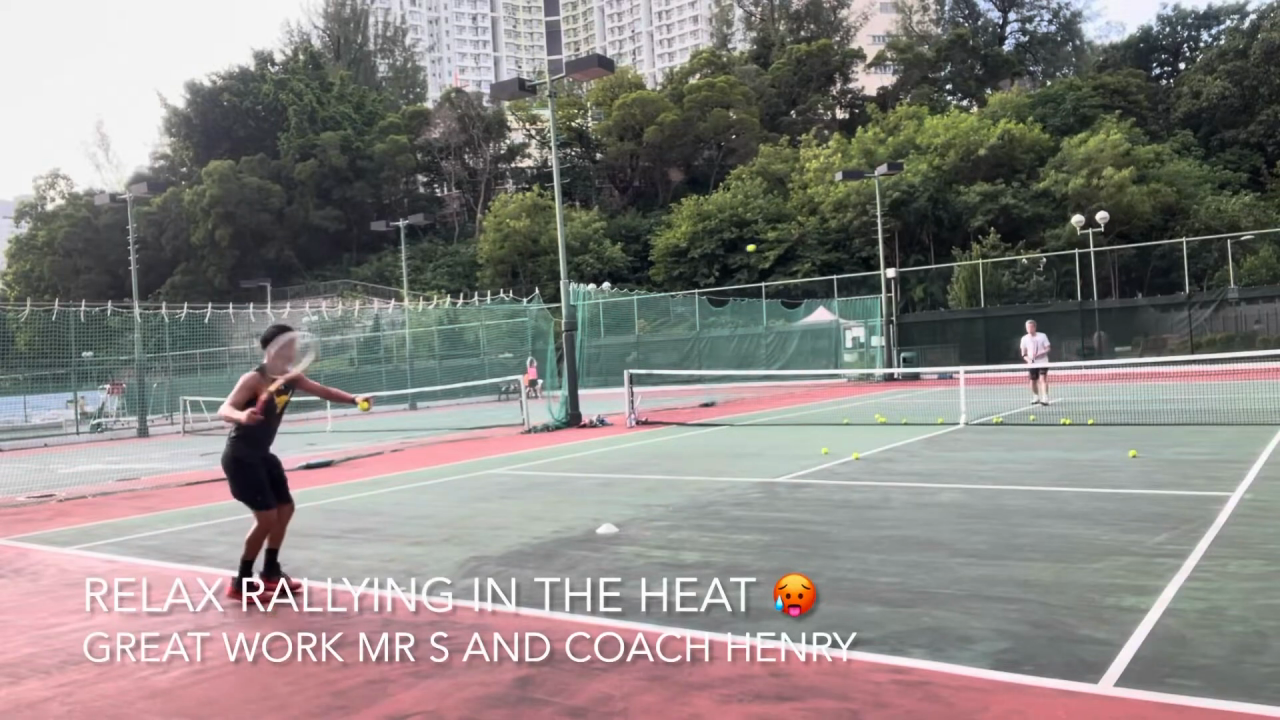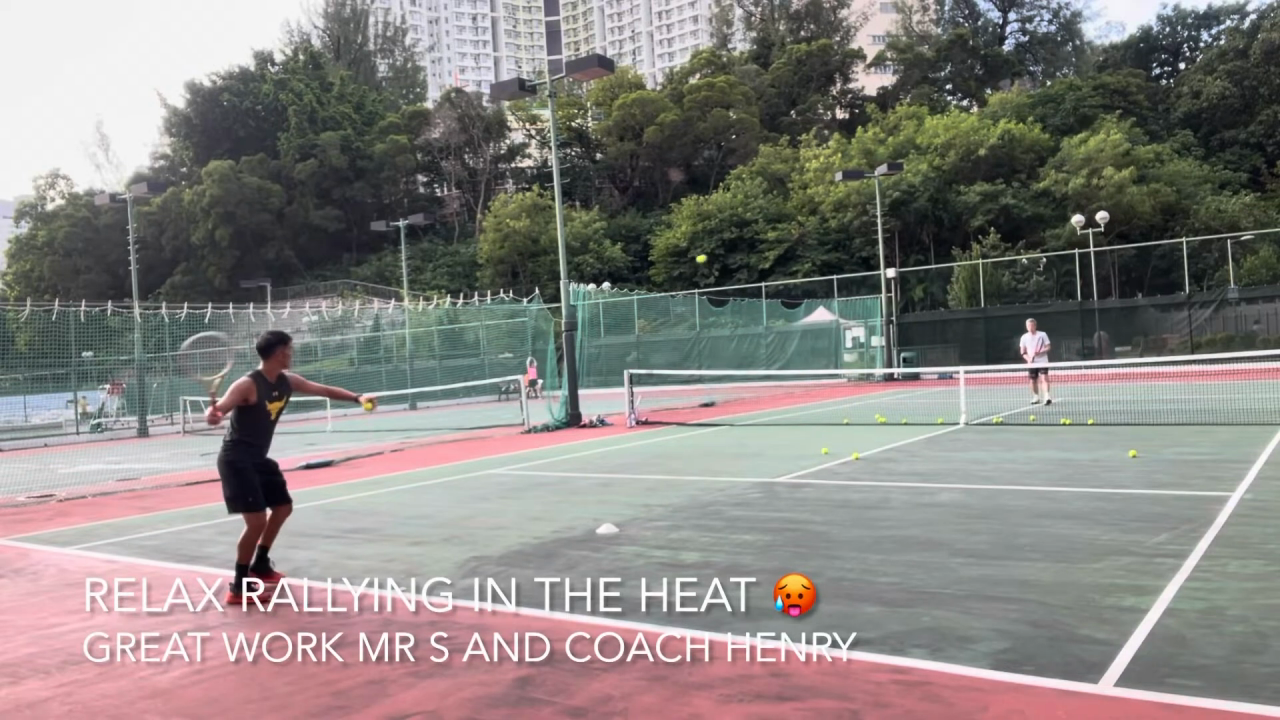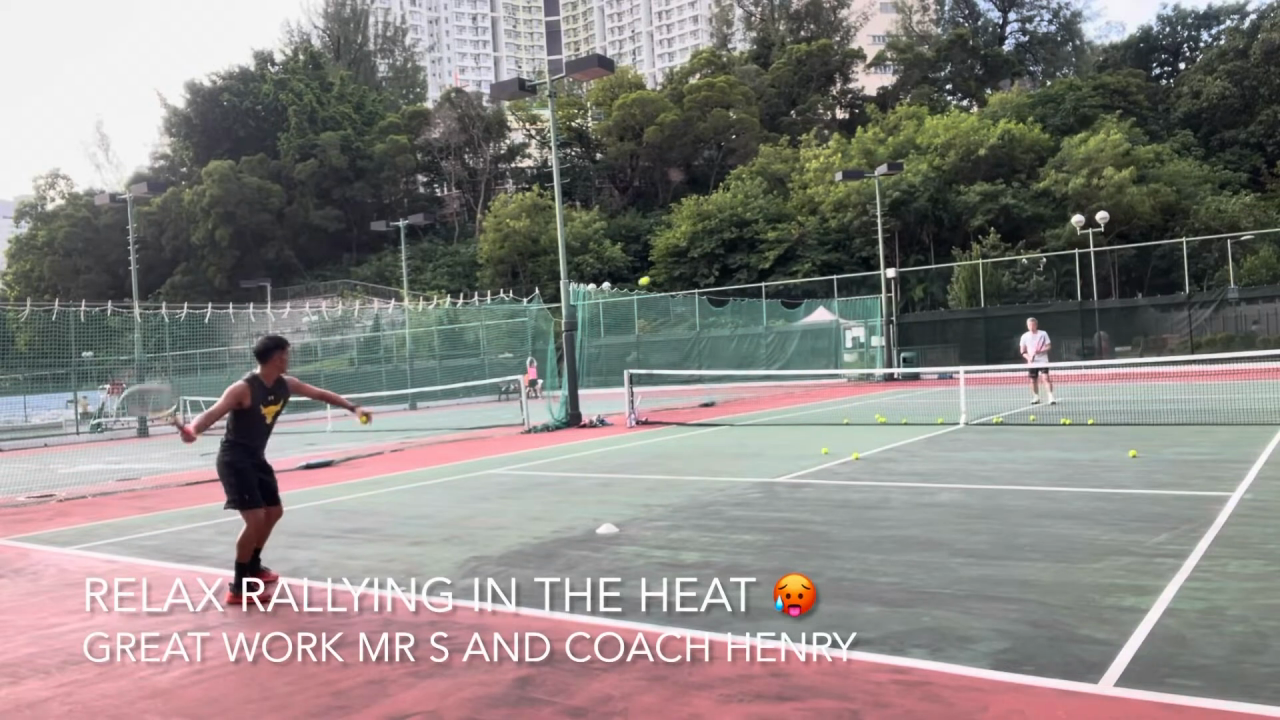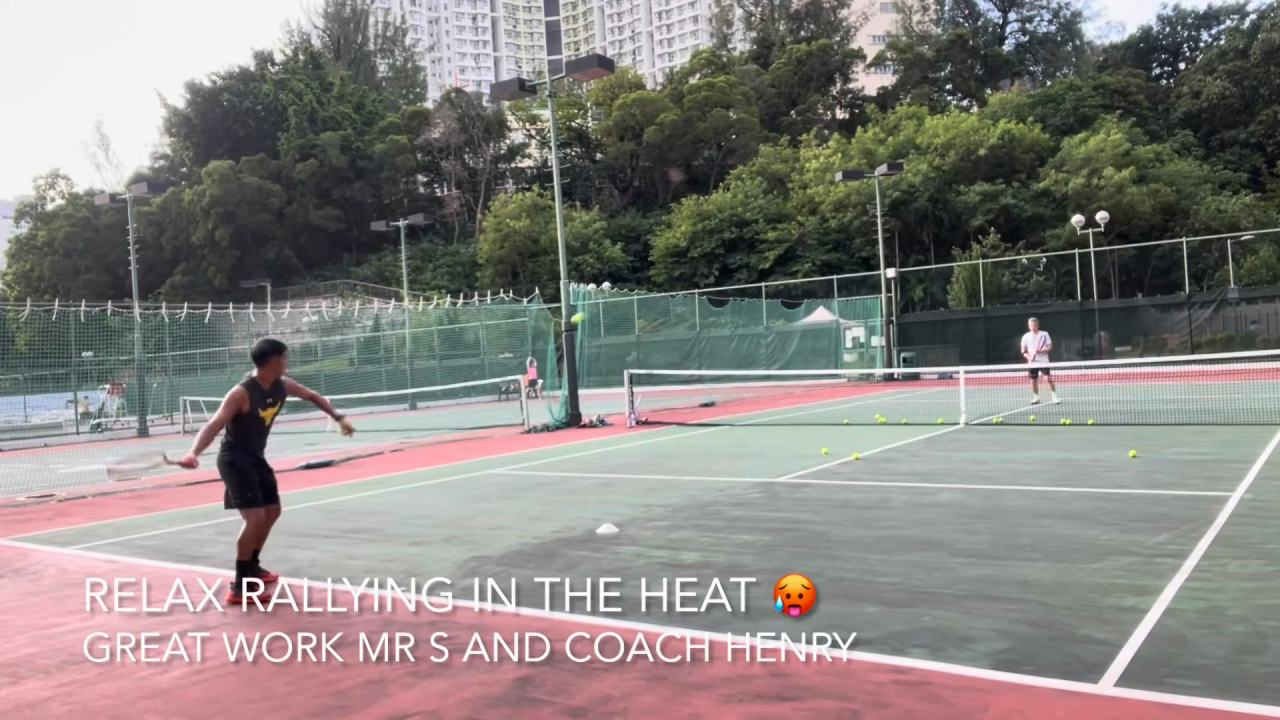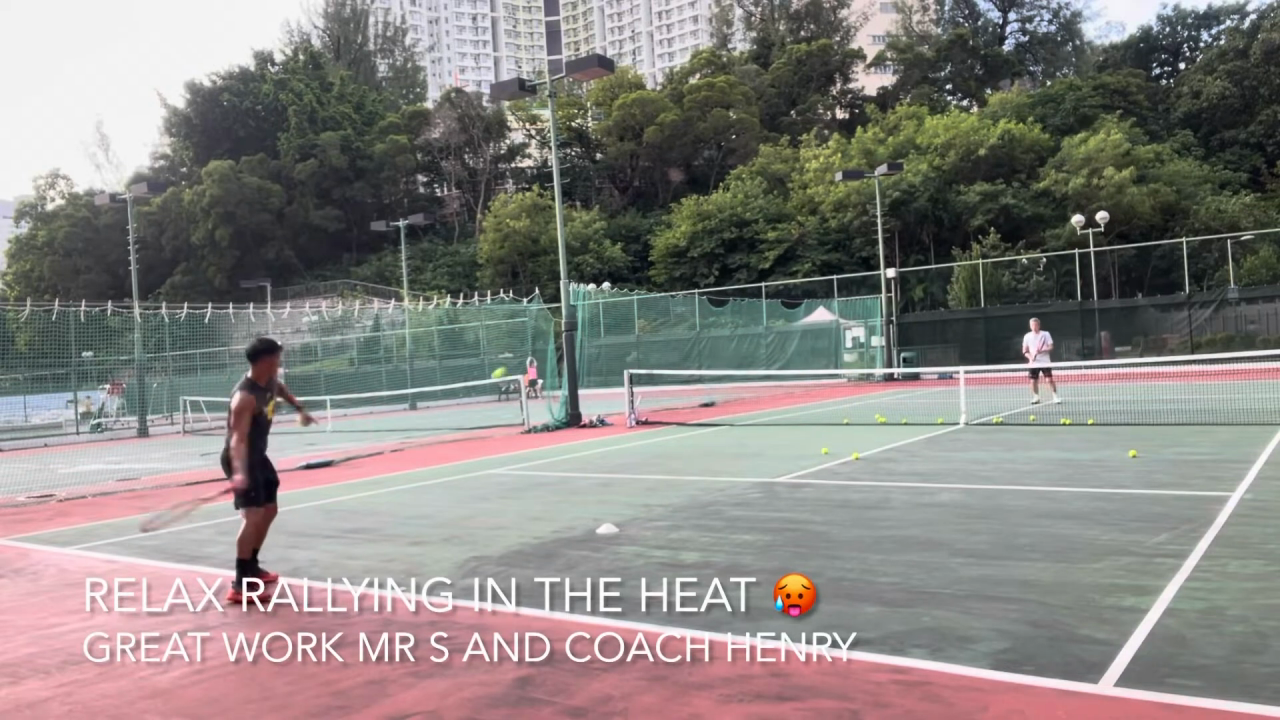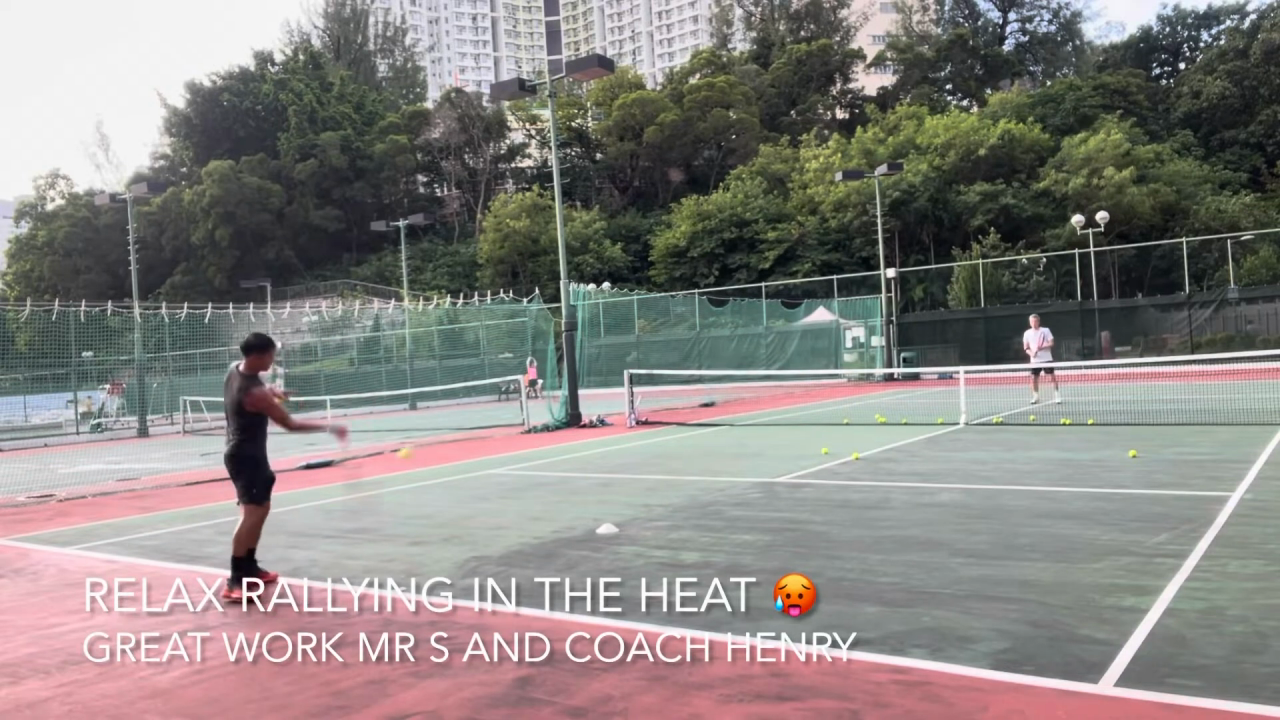
dt=0.1s
person 1, frame 1
left shoulder: (290, 378)
right shoulder: (254, 380)
left elbow: (323, 390)
right elbow: (226, 409)
left wrist: (355, 400)
right wrist: (241, 416)
left hip: (261, 456)
right hip: (241, 457)
left knee: (284, 509)
right knee: (266, 518)
left ankle: (271, 573)
right ankle: (242, 583)
person 1, frame 2
left shoulder: (288, 381)
right shoulder: (246, 385)
left elbow: (323, 389)
right elbow: (217, 410)
left wrist: (357, 398)
right wrist: (213, 414)
left hip: (258, 459)
right hip: (236, 461)
left knee: (283, 508)
right knee: (257, 520)
left ankle: (260, 566)
right ankle: (239, 587)
person 1, frame 3
left shoulder: (286, 385)
right shoulder: (243, 389)
left elbow: (323, 395)
right elbow: (211, 414)
left wrist: (354, 408)
right wrist: (193, 428)
left hip: (256, 460)
right hip: (234, 461)
left knee: (273, 512)
right knee: (255, 519)
left ankle: (252, 566)
right ankle: (238, 587)
person 1, frame 4
left shoulder: (282, 385)
right shoulder: (241, 394)
left elbow: (311, 395)
right elbow: (213, 427)
left wrist: (339, 417)
right wrist: (194, 453)
left hip: (256, 459)
right hip: (235, 460)
left knee: (272, 511)
right knee: (255, 518)
left ankle: (251, 567)
right ankle: (238, 586)
person 1, frame 5
left shoulder: (269, 379)
right shoulder: (246, 399)
left elbow: (281, 390)
right elbow: (238, 440)
left wrist: (301, 409)
right wrist: (239, 473)
left hip: (258, 457)
right hip: (245, 461)
left knee: (268, 510)
right knee: (253, 514)
left ankle: (250, 565)
right ankle: (241, 583)
person 1, frame 6
left shoulder: (236, 369)
right shoulder: (256, 394)
right elbow: (290, 424)
left wrist: (271, 391)
right wrist: (328, 427)
left hip: (240, 453)
right hip: (246, 456)
left knee: (258, 510)
right knee: (252, 513)
left ankle: (248, 566)
right ankle: (236, 581)
